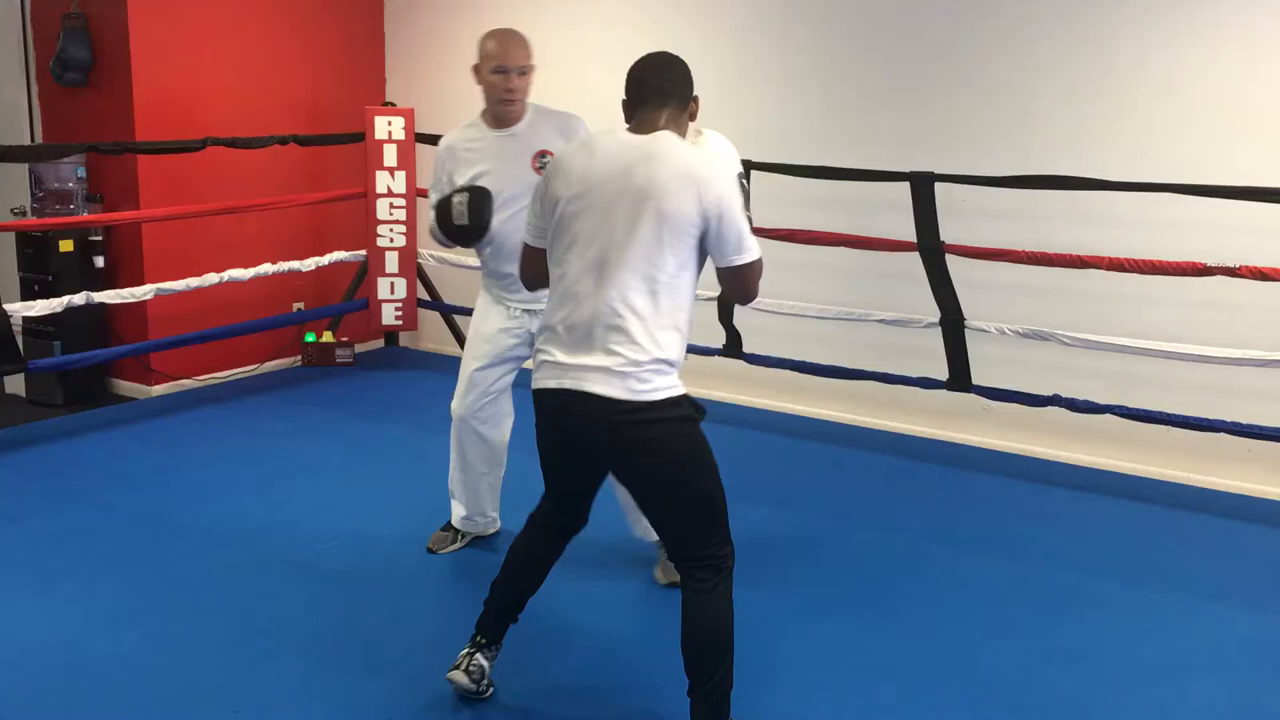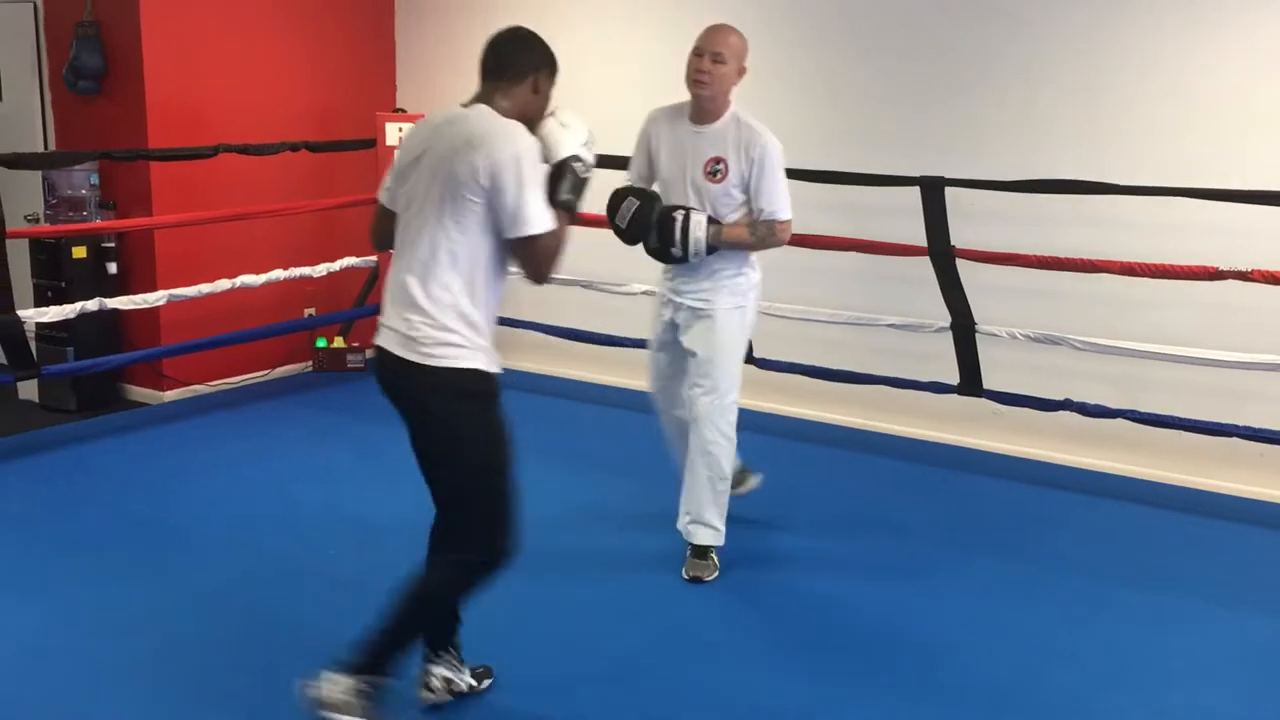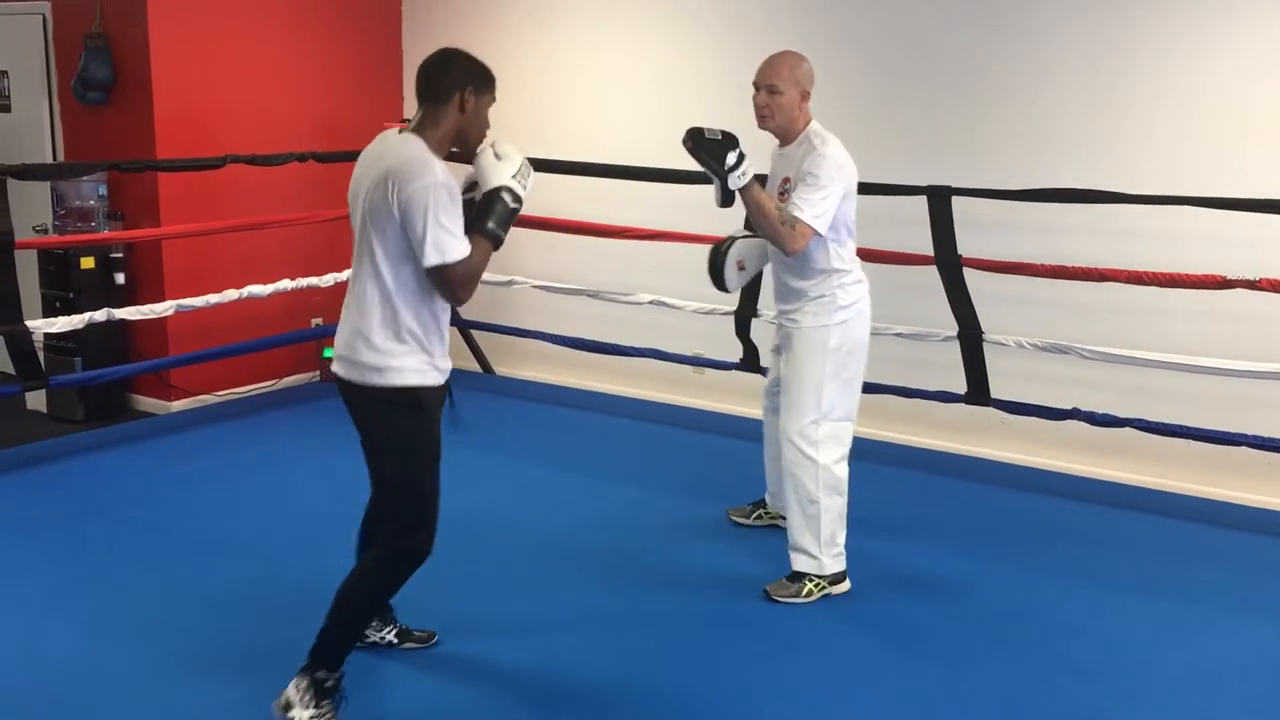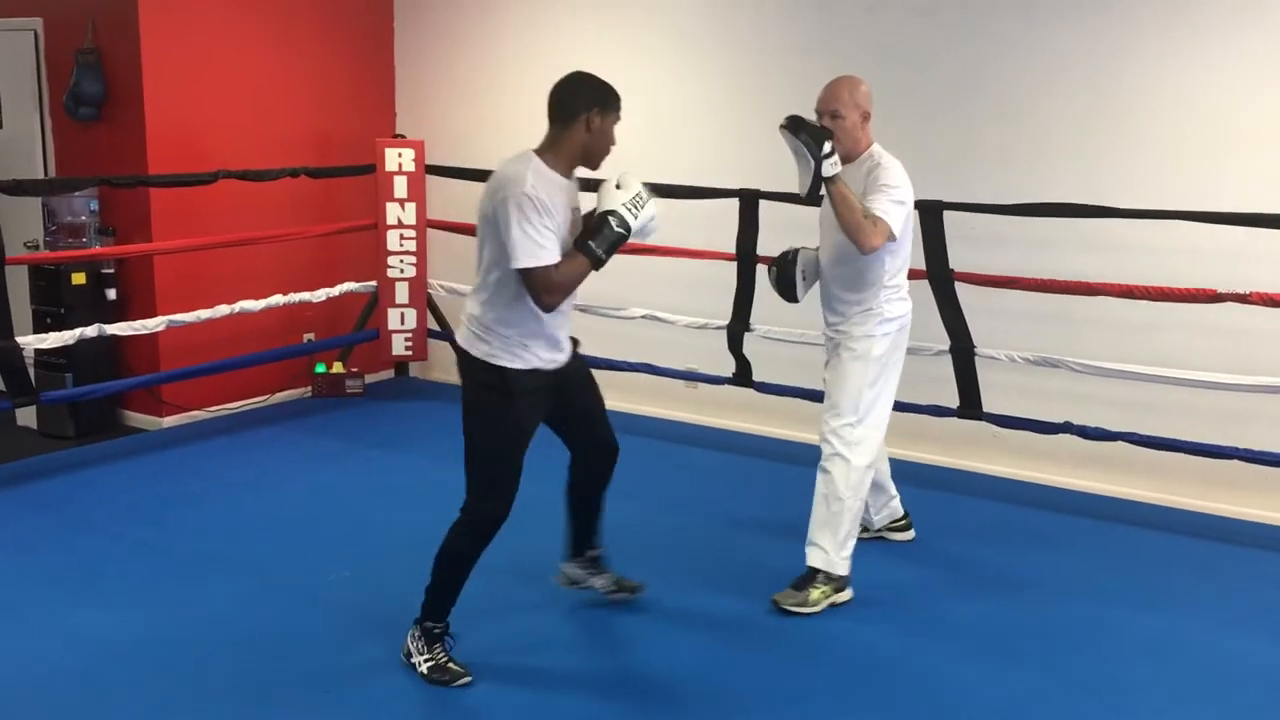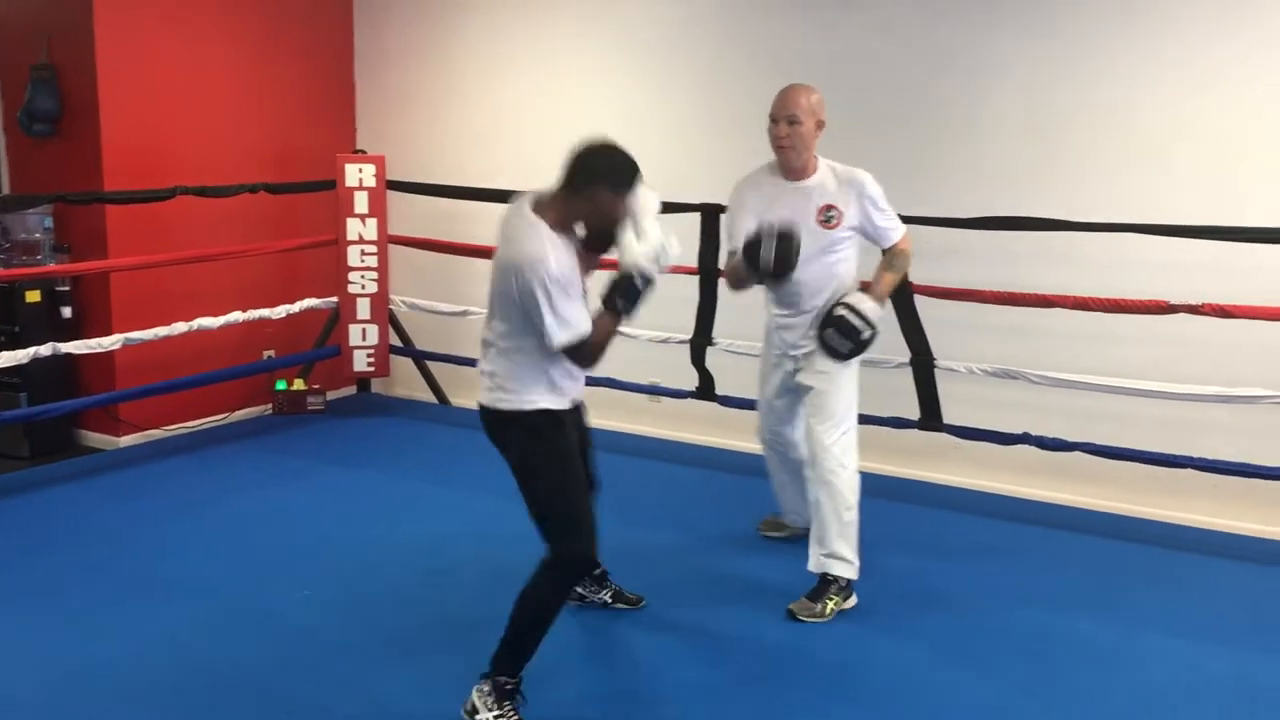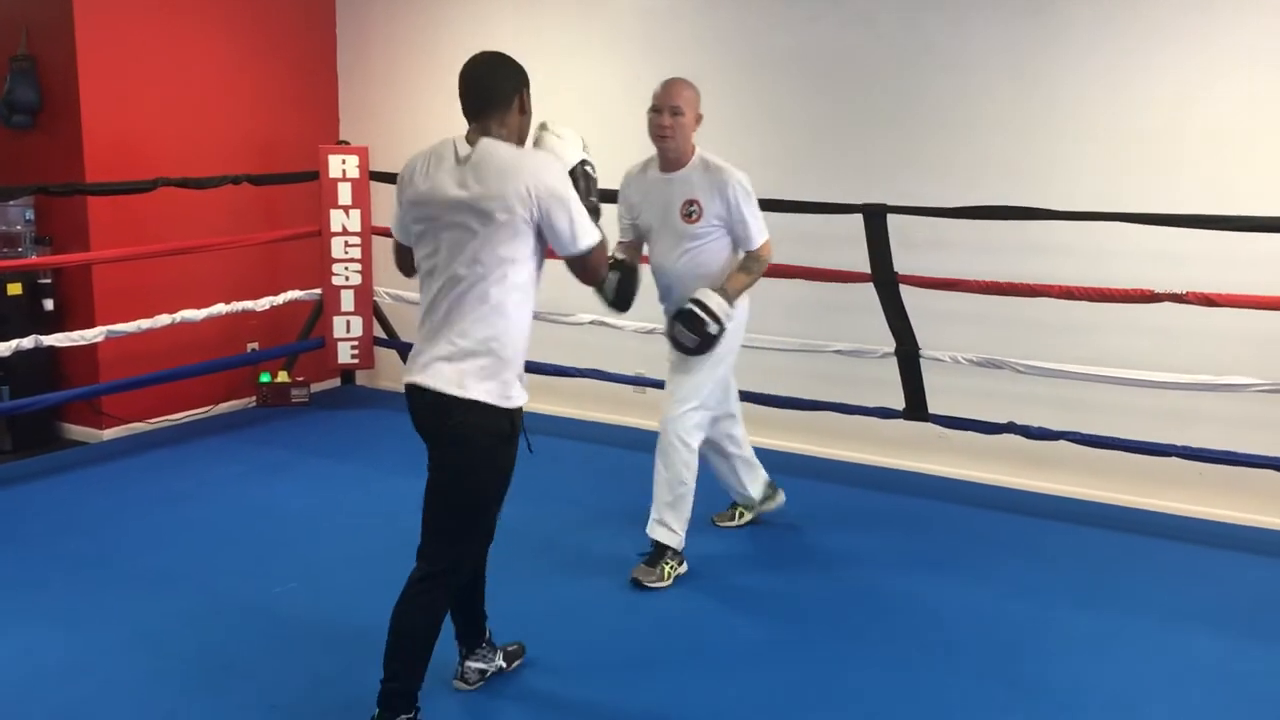
dt=0.7s
person 1, frame 1
left shoulder: (567, 163)
right shoulder: (706, 173)
left elbow: (533, 272)
right elbow: (744, 287)
left hip: (557, 390)
right hip: (644, 402)
left knee: (556, 519)
right knee: (708, 564)
left ankle: (477, 652)
person 1, frame 2
left shoulder: (426, 132)
right shoulder: (514, 146)
left elbow: (385, 233)
right elbow: (539, 265)
right wrist: (567, 182)
left hip: (402, 351)
right hip: (447, 366)
left knee: (460, 513)
right knee: (482, 543)
left ankle: (440, 659)
person 1, frame 3
left shoulder: (387, 150)
right shoulder: (425, 176)
right elbow: (457, 287)
left wrist: (470, 207)
right wrist: (499, 208)
left hip: (398, 363)
right hip: (392, 377)
left knee: (399, 507)
right knee: (407, 538)
left ankle: (369, 617)
person 1, frame 4
left shoulder: (562, 179)
right shoulder: (526, 188)
right elbow: (547, 290)
left wrist: (614, 224)
right wrist: (607, 233)
left hip: (554, 355)
right hip: (502, 364)
left knee: (599, 450)
right knee: (488, 505)
left ankle: (584, 561)
right ankle: (426, 631)
person 1, frame 5
left shoulder: (538, 207)
right shoulder: (541, 260)
left elbow: (571, 259)
right elbow: (586, 350)
left wrist: (601, 245)
right wrist: (631, 285)
left hip: (547, 396)
right hip: (525, 410)
left knee: (582, 488)
right knee: (569, 544)
left ankle: (586, 581)
person 1, frame 6
left shoulder: (419, 170)
right shoulder: (538, 174)
right elbow: (595, 269)
right wrist: (580, 185)
left hip: (431, 380)
right hip: (479, 392)
left knee: (467, 530)
right knee: (445, 558)
left ankle: (477, 651)
person 2, frame 1
left shoulder: (564, 129)
right shoulder: (456, 146)
right elbow: (441, 229)
right hip: (502, 301)
right knee: (473, 411)
left ankle: (663, 536)
right ankle: (471, 519)
person 2, frame 2
left shoulder: (755, 142)
right shoulder: (659, 124)
left elbow: (778, 230)
right elbow: (637, 188)
left wrist: (707, 233)
right wrist: (632, 207)
left hip: (724, 295)
right hip: (673, 285)
left knee: (710, 413)
right knee: (672, 396)
left ankle: (703, 537)
right ankle: (731, 473)
person 2, frame 3
left shoulder: (823, 157)
right shoulder: (784, 150)
left elbow: (792, 239)
left wrist: (738, 179)
right wrist: (751, 248)
left hip: (830, 312)
right hip: (801, 309)
left knee: (809, 432)
right knee: (780, 408)
left ankle: (823, 567)
right ankle: (781, 504)
person 2, frame 4
left shoulder: (886, 174)
right shoulder: (842, 170)
left elbow: (869, 240)
left wrist: (828, 174)
right wrist: (811, 262)
left hip: (874, 323)
right hip: (845, 321)
left knee: (844, 436)
right knee: (860, 427)
left ankle: (829, 571)
right ankle: (887, 514)
person 2, frame 5
left shoulder: (854, 186)
right shoulder: (750, 191)
left elbow: (899, 248)
right elbow: (734, 273)
left wrist: (870, 300)
right wrist: (752, 262)
left hip: (831, 342)
right hip: (779, 339)
left knee: (829, 450)
right knee: (776, 432)
left ankle: (838, 577)
right ankle: (799, 513)
person 2, frame 6
left shoulder: (724, 180)
right shoulder: (635, 180)
left elbow: (761, 254)
right elbow: (630, 243)
left wrist: (721, 299)
left hip: (714, 323)
right hip: (678, 320)
left knee: (679, 425)
right knee: (715, 416)
left ankle: (667, 545)
right ankle: (758, 492)
